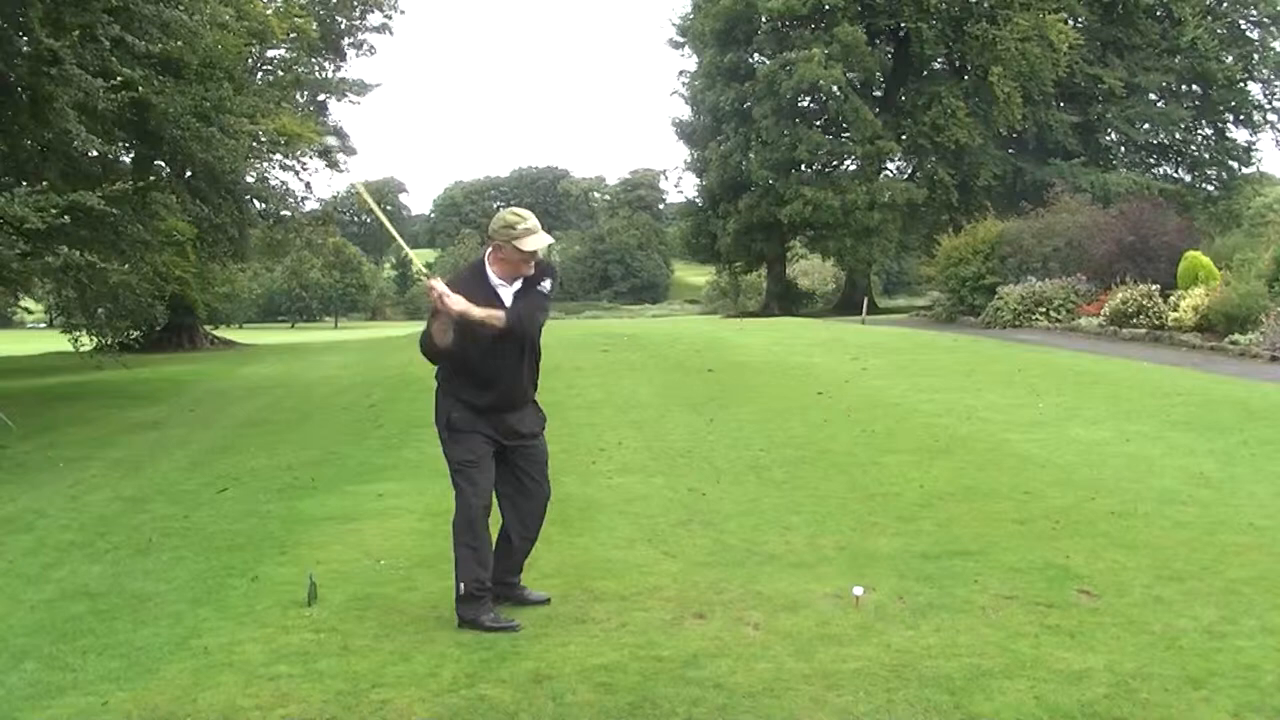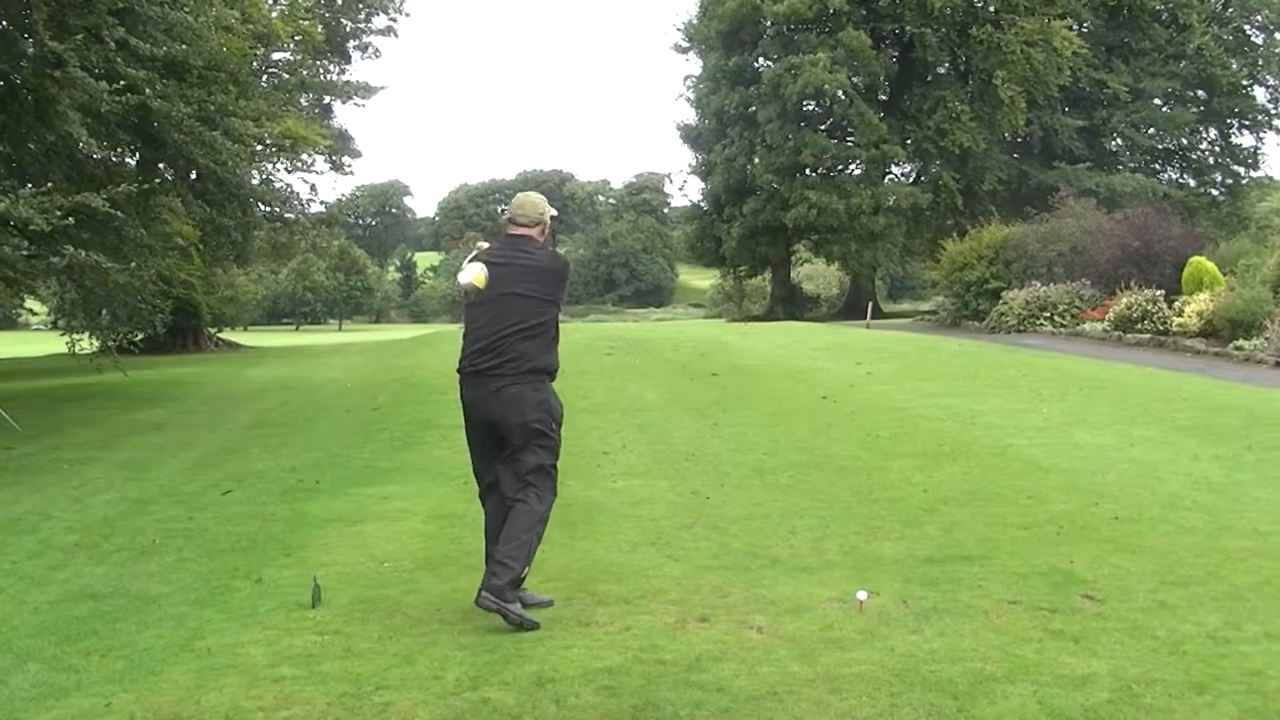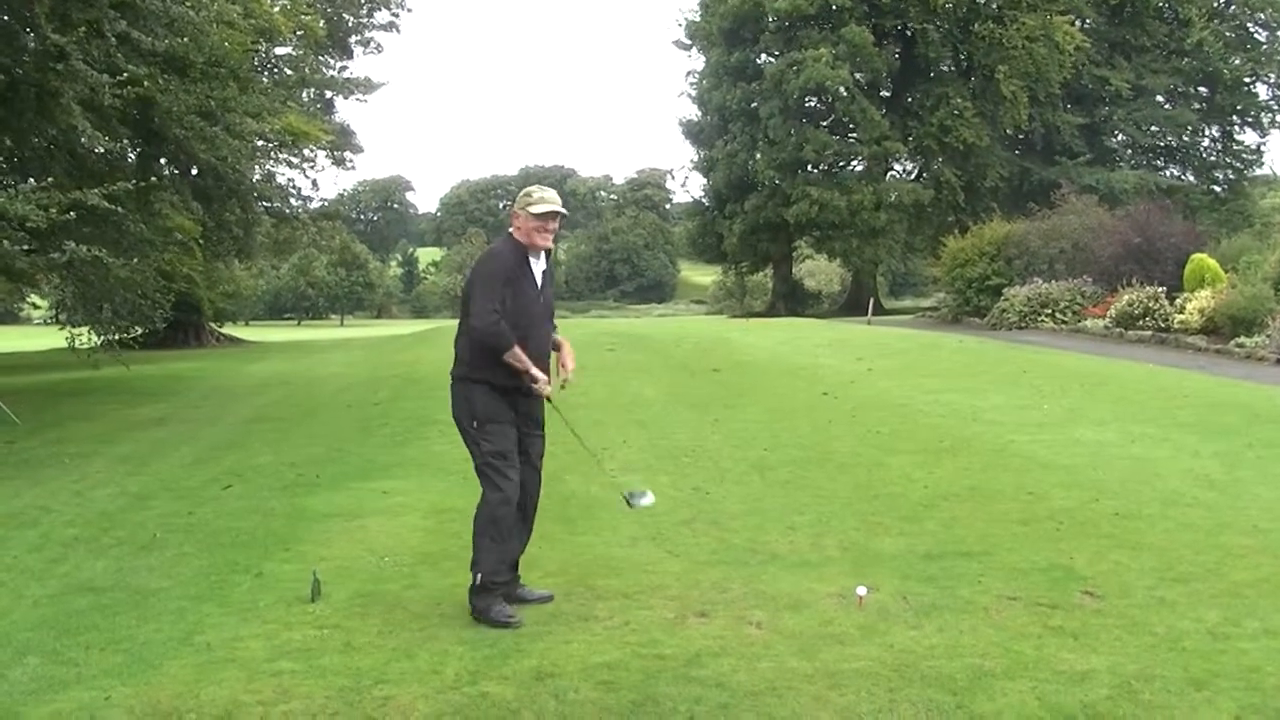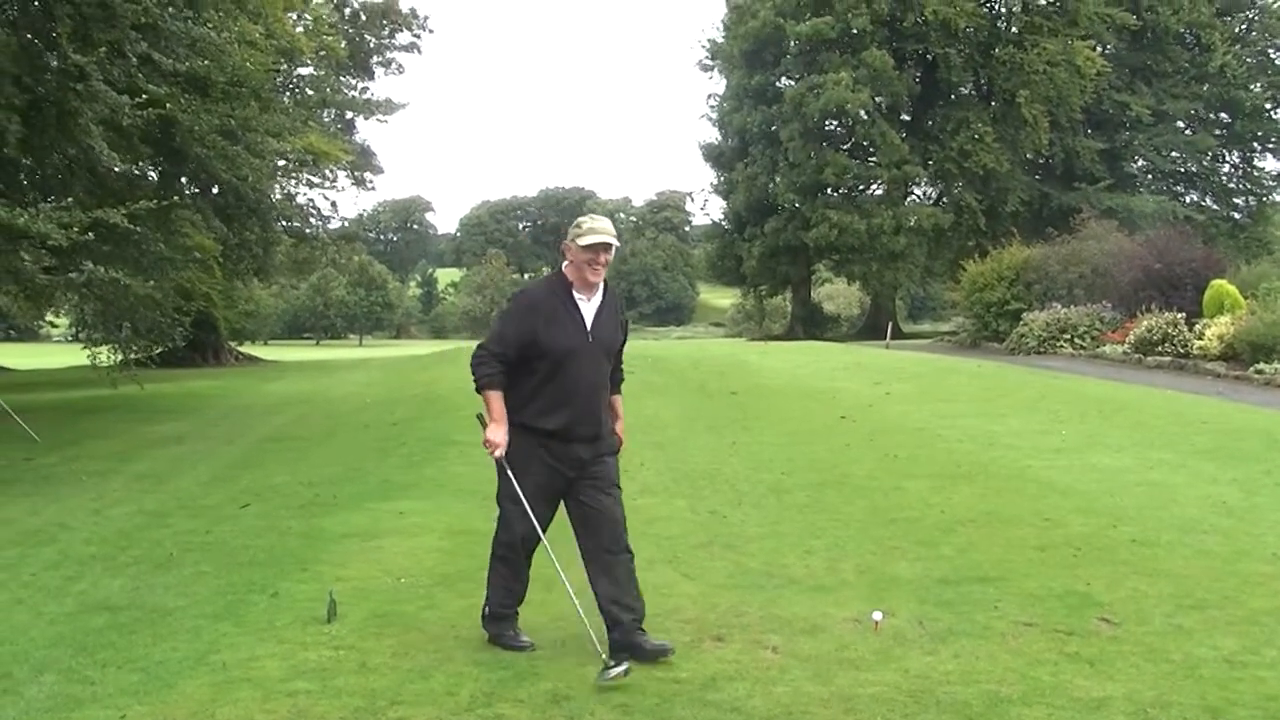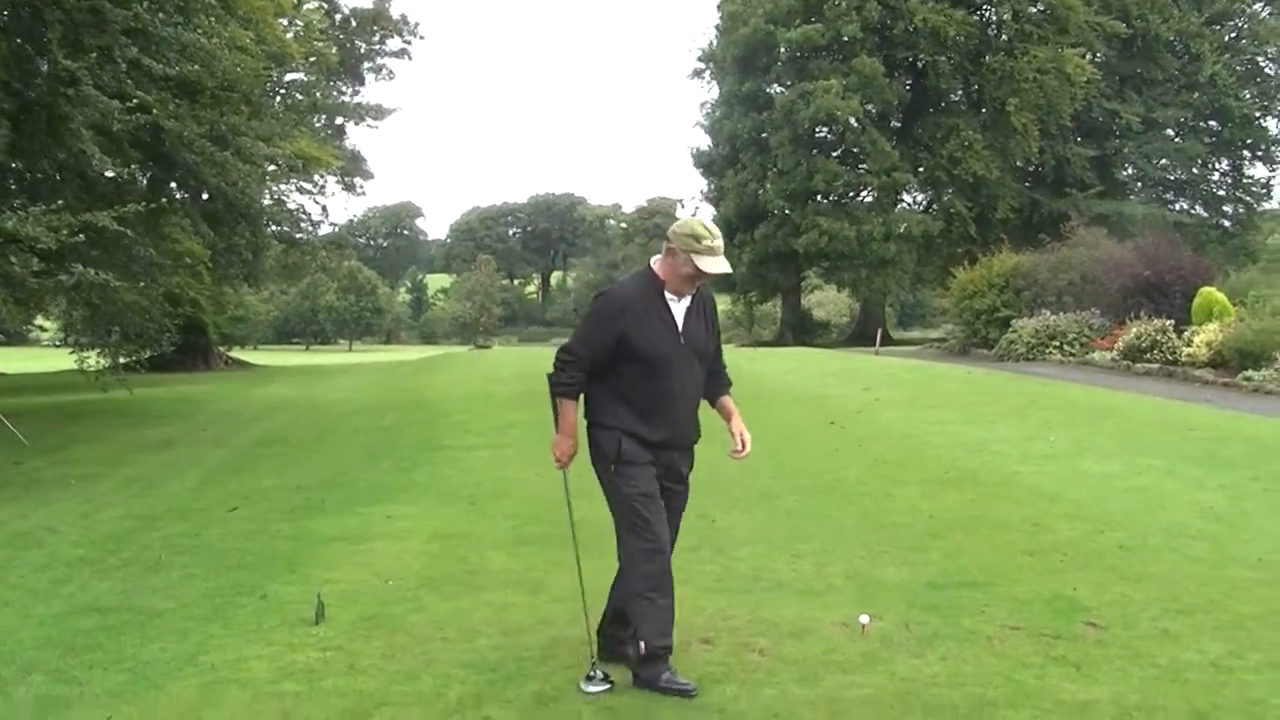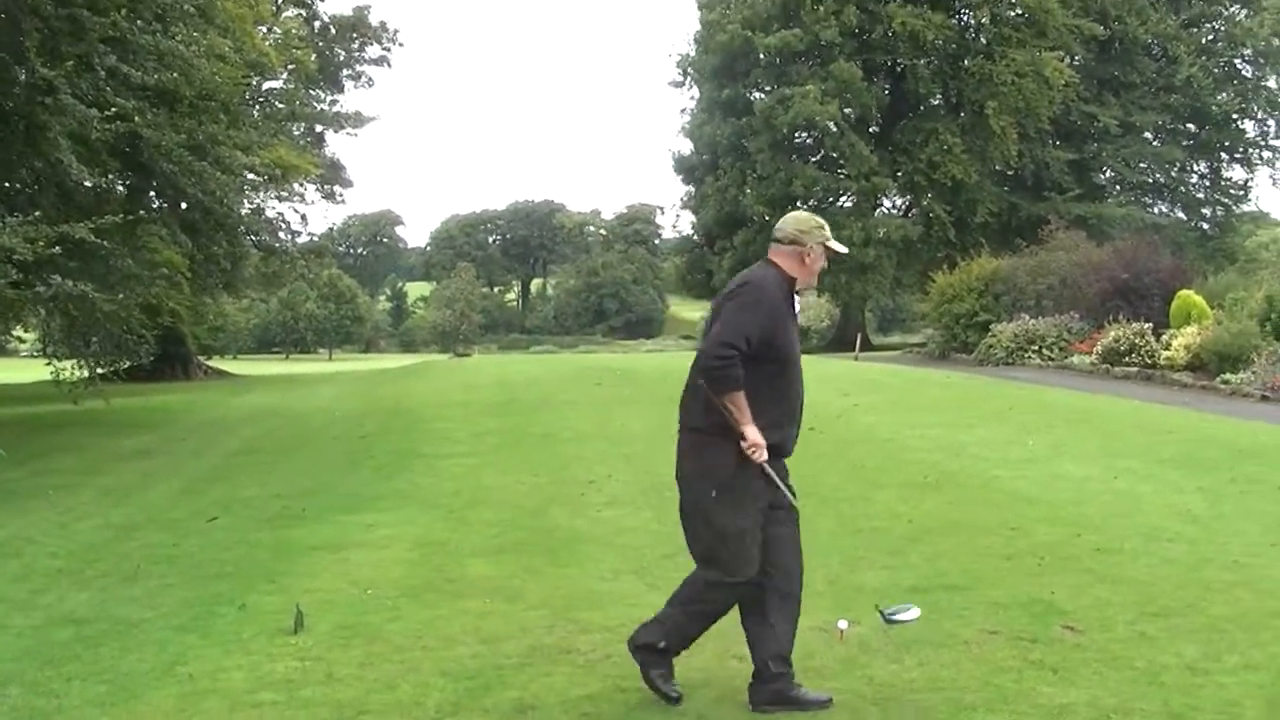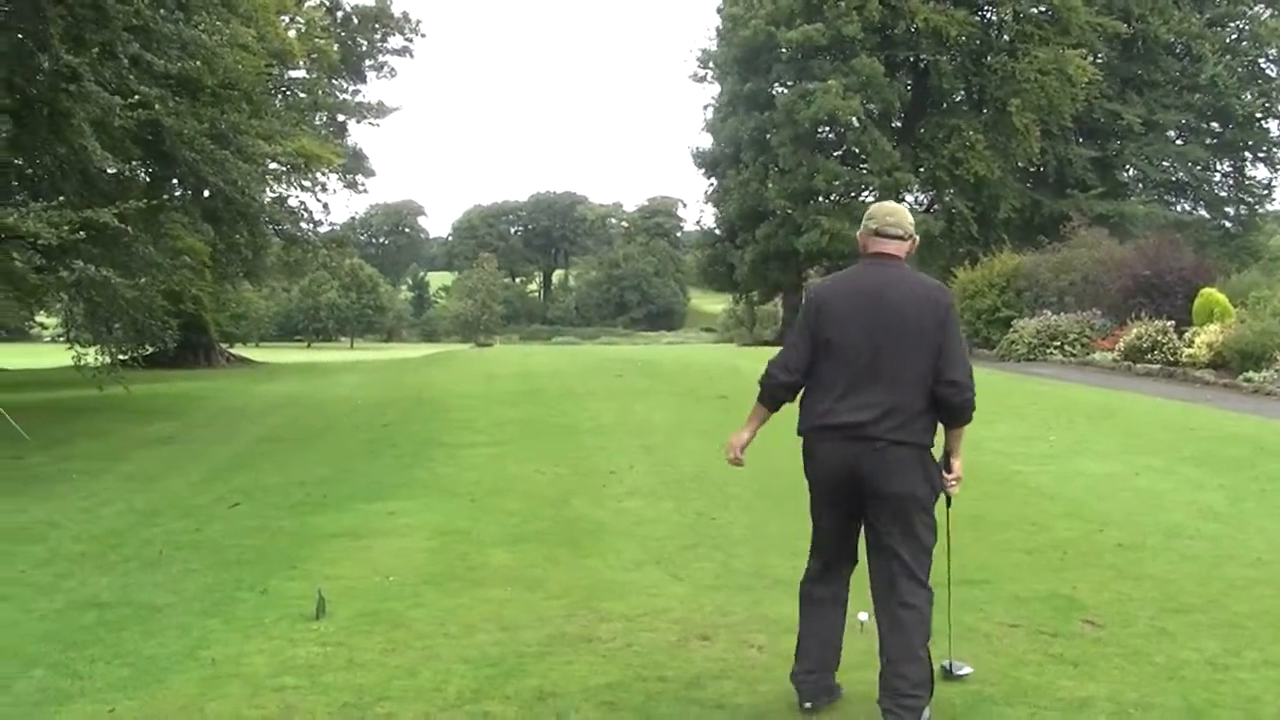
dt=0.7s
person 1, frame 1
left shoulder: (541, 275)
right shoulder: (462, 286)
left elbow: (524, 325)
right elbow: (436, 352)
left wrist: (471, 311)
right wrist: (442, 317)
left hip: (519, 410)
right hip: (465, 412)
left knee: (530, 496)
right knee: (474, 500)
left ankle: (503, 582)
right ankle: (472, 602)
person 1, frame 2
left shoulder: (478, 265)
right shoulder: (554, 266)
left hip: (475, 389)
right hip: (524, 393)
left knee: (498, 489)
right knee: (535, 489)
left ankle: (504, 583)
right ankle: (501, 586)
person 1, frame 3
left shoulder: (542, 264)
right shoulder: (497, 262)
right elbow: (487, 327)
left wrist: (561, 347)
right wrist: (531, 369)
left hip: (524, 399)
right hip: (486, 396)
left knee: (525, 492)
right knee: (501, 491)
left ankle: (504, 579)
right ankle: (485, 592)
person 1, frame 4
left shoulder: (612, 302)
right shoulder: (533, 301)
right elbow: (488, 360)
left wrist: (617, 418)
right wrist: (498, 422)
left hip: (594, 444)
right hip: (535, 442)
left knee: (609, 534)
right knee: (518, 532)
left ankle: (625, 632)
right ankle: (499, 618)
person 1, frame 5
left shoulder: (702, 302)
right shoulder: (622, 301)
left elbow: (713, 369)
right elbow: (570, 365)
left wrist: (732, 418)
right wrist: (566, 432)
left hip: (676, 448)
right hip: (625, 446)
left knee: (650, 549)
right knee: (649, 548)
left ankle: (617, 633)
right ankle: (649, 659)
person 1, frame 6
left shoulder: (776, 294)
right shoulder: (759, 291)
right elbow: (720, 358)
right wrist: (745, 426)
left hip: (756, 459)
right hip: (722, 457)
left knee: (778, 568)
right knee: (731, 569)
left ankle: (774, 683)
right ankle: (655, 645)
person 1, frame 7
left shoulder: (825, 293)
right shoulder: (933, 297)
left elbow: (785, 374)
right elbow: (955, 389)
left wrist: (749, 429)
right wrist: (953, 453)
left hip: (827, 451)
right hip: (899, 456)
left knee: (827, 568)
right knee: (902, 584)
